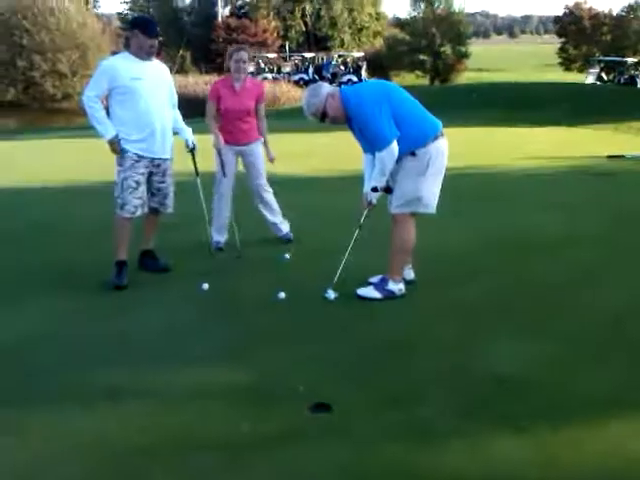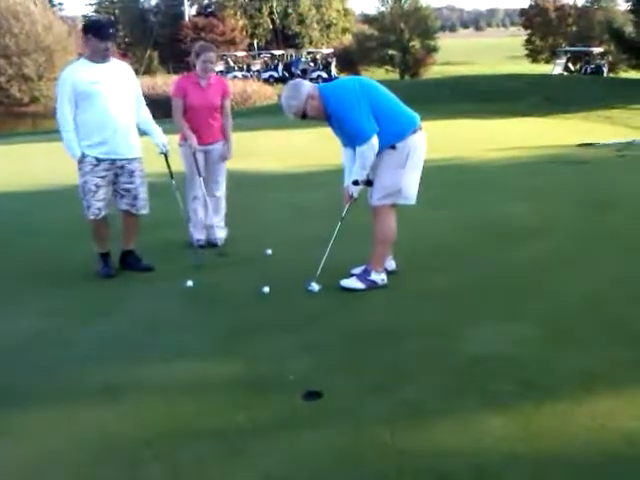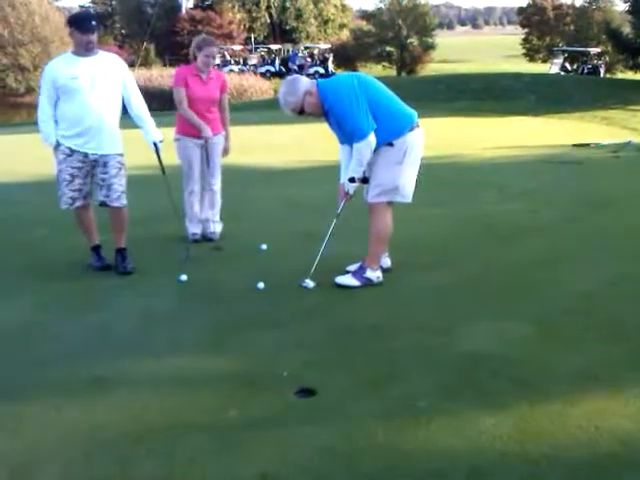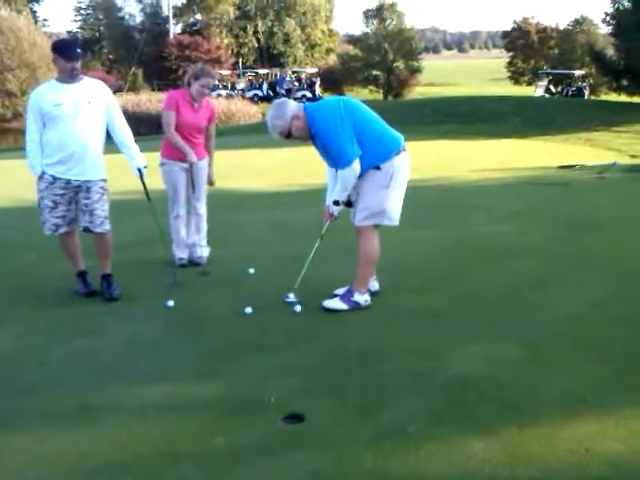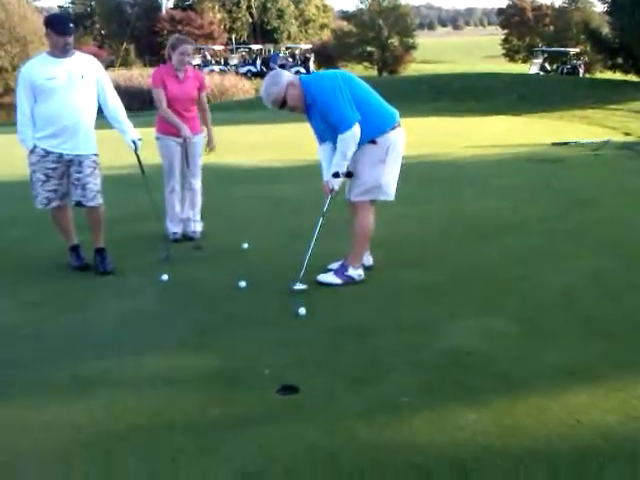
dt=0.7s
person 1, frame 1
left shoulder: (162, 69)
right shoulder: (113, 66)
left elbow: (171, 107)
right elbow: (90, 98)
left wrist: (185, 132)
right wrist: (110, 134)
left hip: (162, 151)
right hip: (132, 151)
left knee: (156, 206)
right knee: (127, 208)
left ankle: (147, 254)
right ankle: (120, 266)
person 1, frame 2
left shoulder: (124, 69)
right shoulder: (72, 75)
left elbow: (140, 108)
right elbow: (65, 117)
left wrist: (157, 135)
right wrist: (76, 153)
left hip: (129, 153)
right hip: (94, 157)
left knee: (133, 207)
right knee: (97, 211)
left ankle: (128, 255)
right ankle: (104, 257)
person 1, frame 3
left shoulder: (114, 63)
right shoulder: (55, 68)
left elbow: (134, 100)
right elbow: (45, 109)
left wrist: (151, 131)
right wrist: (53, 141)
left hip: (109, 147)
right hip: (71, 148)
left knee: (116, 201)
right knee: (78, 202)
left ankle: (121, 252)
right ankle: (95, 250)
person 1, frame 4
left shoulder: (99, 89)
right shoulder: (40, 96)
left elbow: (119, 127)
right elbow: (33, 137)
left wrist: (136, 158)
right wrist: (38, 171)
left hip: (92, 174)
right hip: (55, 175)
left knee: (100, 227)
right knee: (64, 228)
left ankle: (107, 277)
right ankle: (81, 275)
person 1, frame 5
left shoulder: (90, 64)
right shoulder: (31, 70)
left elbow: (110, 101)
right elbow: (24, 111)
left wrist: (129, 131)
right wrist: (28, 144)
left hip: (84, 148)
right hip: (47, 150)
left knee: (93, 201)
right knee: (57, 202)
left ankle: (100, 250)
right ankle: (73, 248)
person 2, frame 1
left shoulder: (362, 101)
right shoulder: (353, 109)
left elbow: (387, 149)
right elbow: (371, 150)
left wrist: (376, 187)
right wrist: (368, 188)
left hip: (424, 149)
right hip: (411, 151)
left knee: (402, 214)
right knee: (401, 212)
left ankle: (394, 282)
right ankle: (403, 270)
person 2, frame 2
left shoulder: (342, 97)
right shoulder: (332, 103)
left elbow: (368, 143)
right elbow: (350, 144)
left wrist: (356, 181)
right wrist: (349, 182)
left hip: (403, 142)
right hip: (390, 144)
left knee: (383, 205)
right knee: (380, 203)
left ankle: (376, 272)
right ankle: (384, 260)
person 2, frame 3
left shoulder: (339, 93)
right shoulder: (329, 100)
left elbow: (365, 140)
right elbow: (347, 141)
left wrist: (353, 178)
right wrist: (344, 180)
left hip: (400, 139)
right hip: (387, 141)
left knee: (379, 202)
right knee: (377, 200)
left ankle: (371, 270)
right ankle: (380, 257)
person 2, frame 4
left shoulder: (326, 117)
right shoulder: (317, 121)
left elbow: (349, 166)
right elbow: (335, 163)
left wrist: (337, 201)
right wrist: (330, 201)
left hip: (386, 162)
right hip: (375, 164)
left knee: (366, 226)
right knee: (364, 224)
left ankle: (359, 293)
right ankle: (368, 281)
person 2, frame 5
left shoulder: (324, 87)
right shoulder: (311, 100)
left elbow: (350, 131)
right elbow: (326, 140)
left wrist: (337, 172)
right wrist: (327, 177)
left hip: (382, 138)
right hip: (367, 141)
left knee: (362, 202)
right knee: (357, 200)
left ankle: (353, 268)
right ankle: (361, 256)
person 3, frame 1
left shoulder: (257, 87)
right shoulder: (217, 86)
left elbow: (260, 119)
right elbow: (210, 116)
left wrist: (268, 147)
right wrist: (217, 136)
left hip: (251, 144)
right hip: (227, 145)
left knee: (261, 186)
right knee: (223, 190)
left ankle: (279, 226)
right ankle: (219, 235)
person 3, frame 2
left shoulder: (222, 84)
right shoulder: (182, 83)
left elbow: (227, 117)
right elbow: (177, 115)
left wrist: (228, 144)
right wrist: (189, 135)
left hip: (217, 143)
right hip: (191, 143)
left knee: (216, 188)
right knee: (195, 190)
left ankle: (216, 231)
right ankle: (198, 233)
person 3, frame 3
left shoulder: (220, 78)
right shoulder: (182, 73)
left elbow: (224, 110)
right elbow: (182, 107)
left wrist: (227, 138)
right wrist: (202, 127)
left hip: (214, 136)
right hip: (188, 137)
left knee: (213, 182)
right knee: (192, 183)
left ankle: (211, 225)
right ankle: (193, 227)
person 3, frame 4
left shoulder: (210, 107)
right shoulder: (174, 97)
left elbow: (210, 139)
right elbow: (169, 131)
left wrist: (210, 167)
right wrist: (188, 152)
left hip: (199, 161)
right hip: (173, 161)
left knee: (198, 206)
right knee: (178, 207)
left ankle: (198, 250)
right ankle: (180, 252)
person 3, frame 5
left shoulder: (197, 76)
right shoulder: (159, 74)
left elbow: (204, 108)
right elbow: (162, 108)
left wrist: (210, 134)
right wrist: (181, 127)
left hip: (195, 135)
right hip: (169, 136)
left knee: (193, 180)
right knee: (173, 181)
left ankle: (193, 224)
right ankle: (174, 226)
